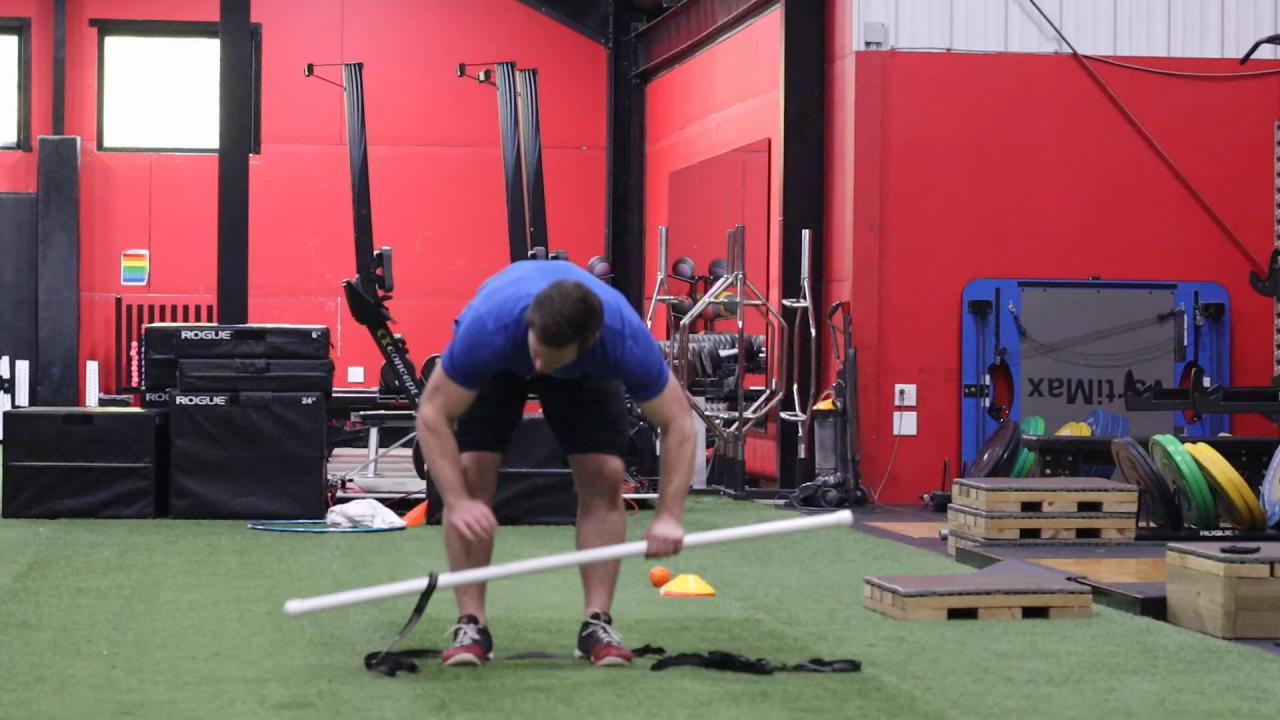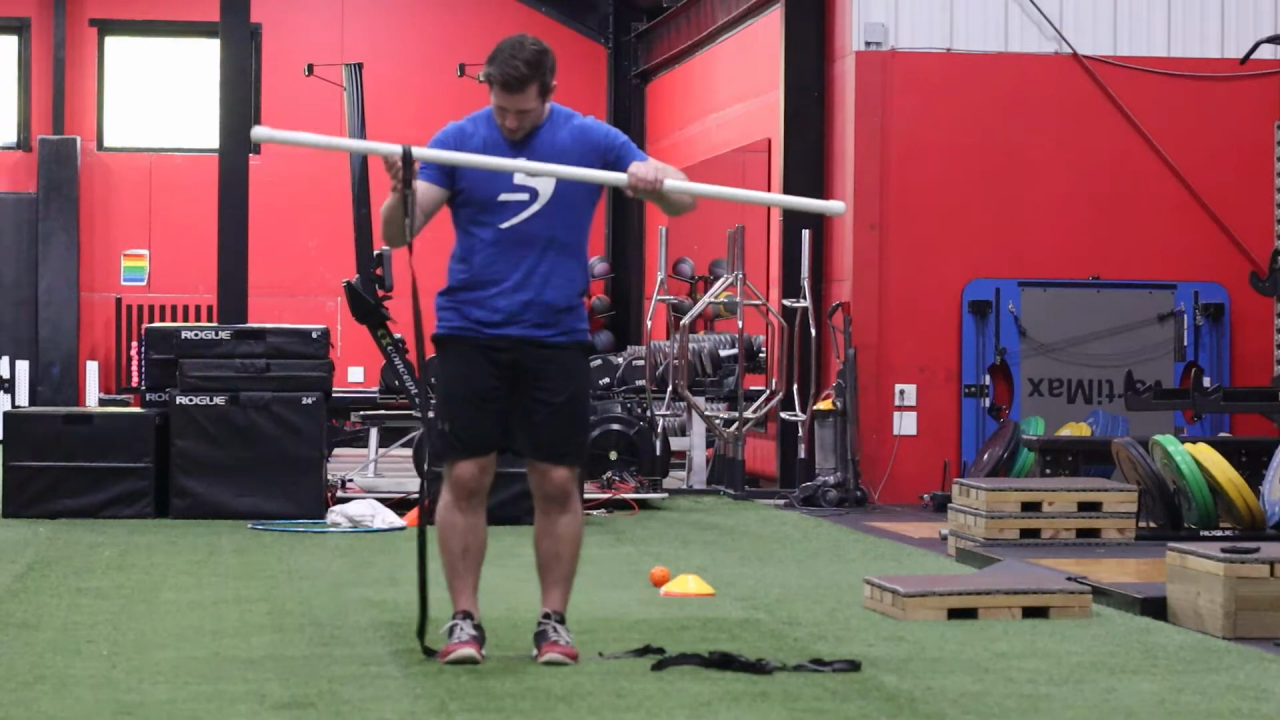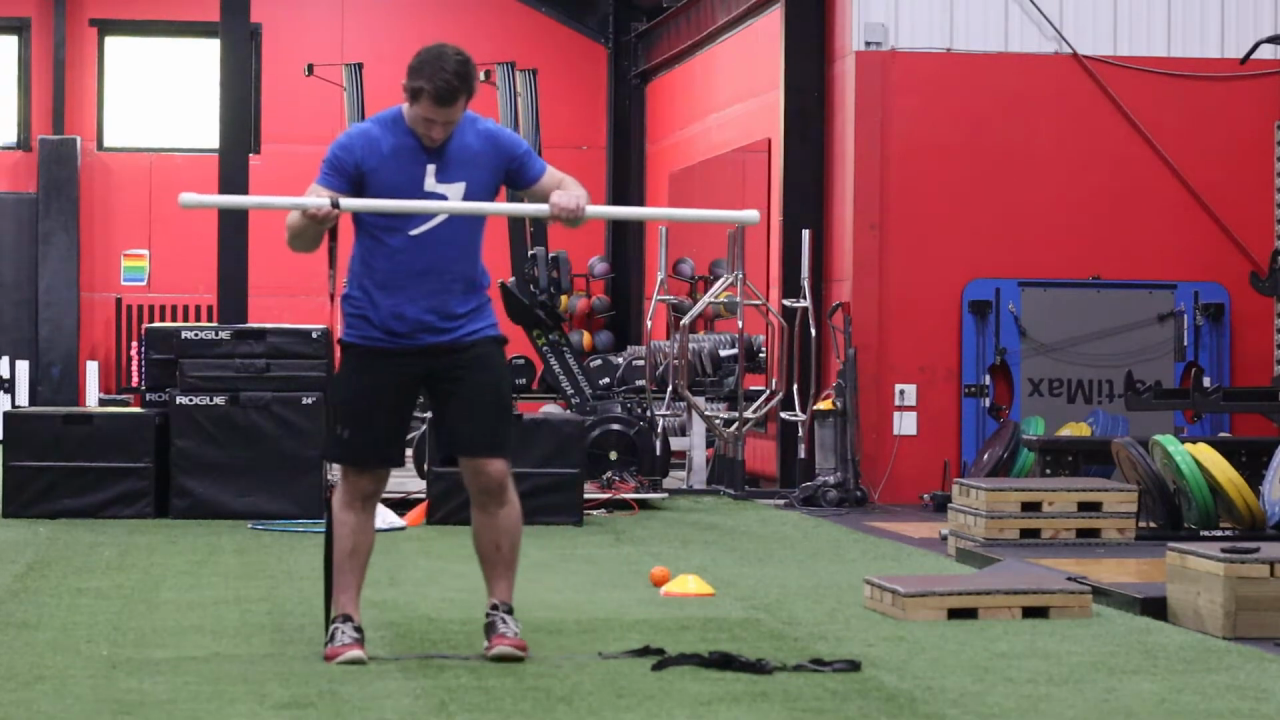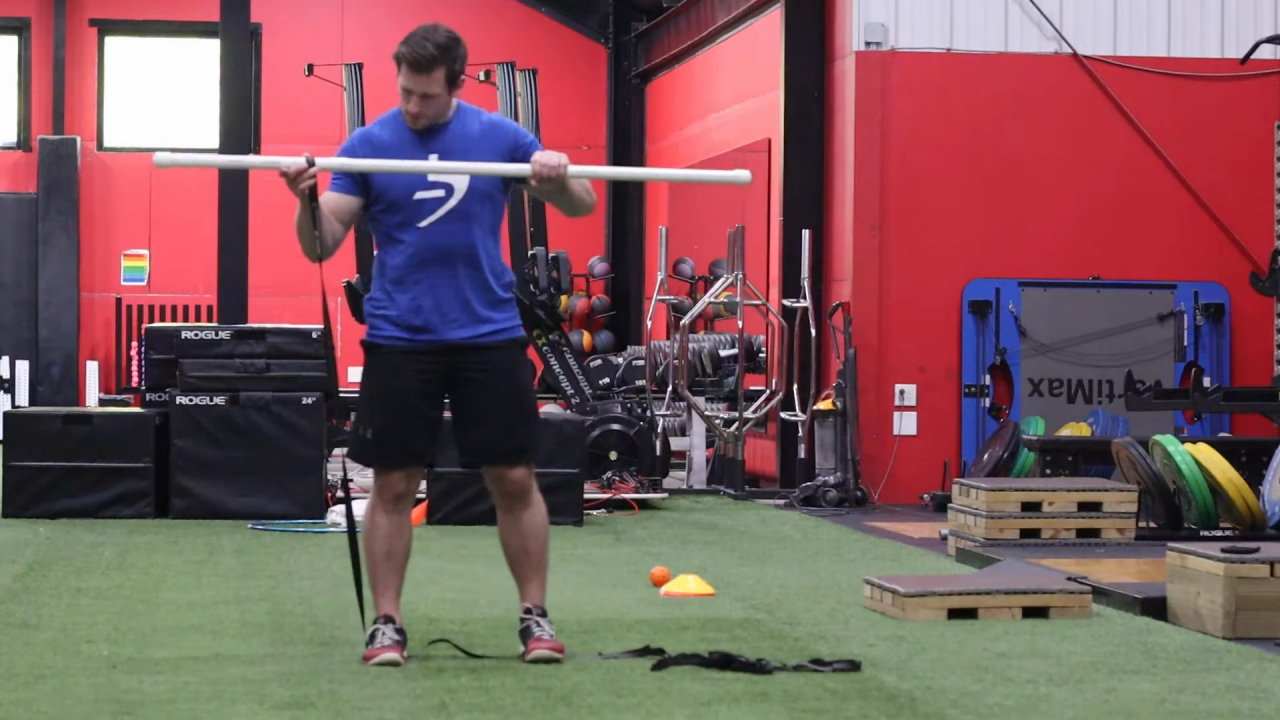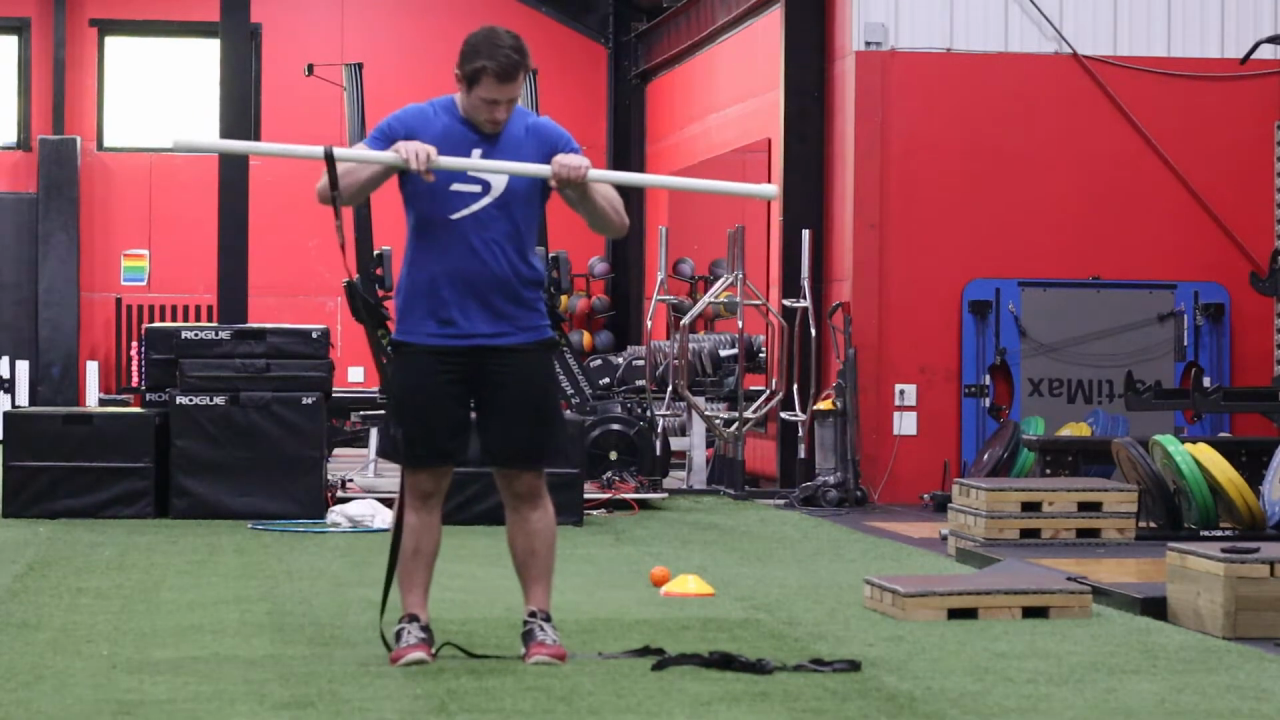
dt=1s
person 1, frame 1
left shoulder: (624, 339)
right shoulder: (488, 329)
left elbow: (678, 424)
right elbow: (433, 415)
left wrist: (668, 513)
right wrist: (457, 502)
left hip: (585, 369)
right hip: (496, 361)
left knee: (604, 475)
right knee: (473, 469)
left ankle: (597, 623)
right ankle: (470, 624)
person 1, frame 2
left shoulder: (593, 139)
right shoulder: (456, 141)
left elbow: (683, 199)
right elbow: (395, 233)
left wrist: (656, 181)
right wrist: (400, 191)
left hip: (557, 337)
right hip: (469, 334)
left knee: (557, 483)
right knee: (465, 478)
left ankle: (553, 621)
right ankle: (464, 619)
person 1, frame 3
left shoulder: (495, 143)
right shoulder: (359, 145)
left elbow: (564, 191)
right elbow: (298, 239)
left wrist: (570, 200)
right wrist: (311, 219)
left hip: (468, 336)
right hip: (377, 339)
left knee: (490, 475)
right knee: (358, 483)
left ankle: (501, 612)
right ankle: (344, 621)
person 1, frame 4
left shoulder: (501, 135)
right shoulder: (367, 145)
left elbow: (584, 203)
right elbow: (321, 246)
left wrist: (559, 177)
right wrist: (305, 199)
left hip: (490, 335)
right hip: (400, 339)
left knee: (514, 479)
right knee: (393, 484)
left ankle: (535, 616)
right ankle: (386, 623)
person 1, frame 5
left shoulder: (544, 136)
right shoulder: (413, 122)
left elbow: (616, 224)
right elbow: (333, 187)
left wrist: (584, 181)
right wrist: (393, 156)
left hip: (519, 340)
right hip: (427, 339)
left knee: (525, 483)
right knee: (424, 485)
left ankle: (538, 620)
right ankle: (413, 621)
